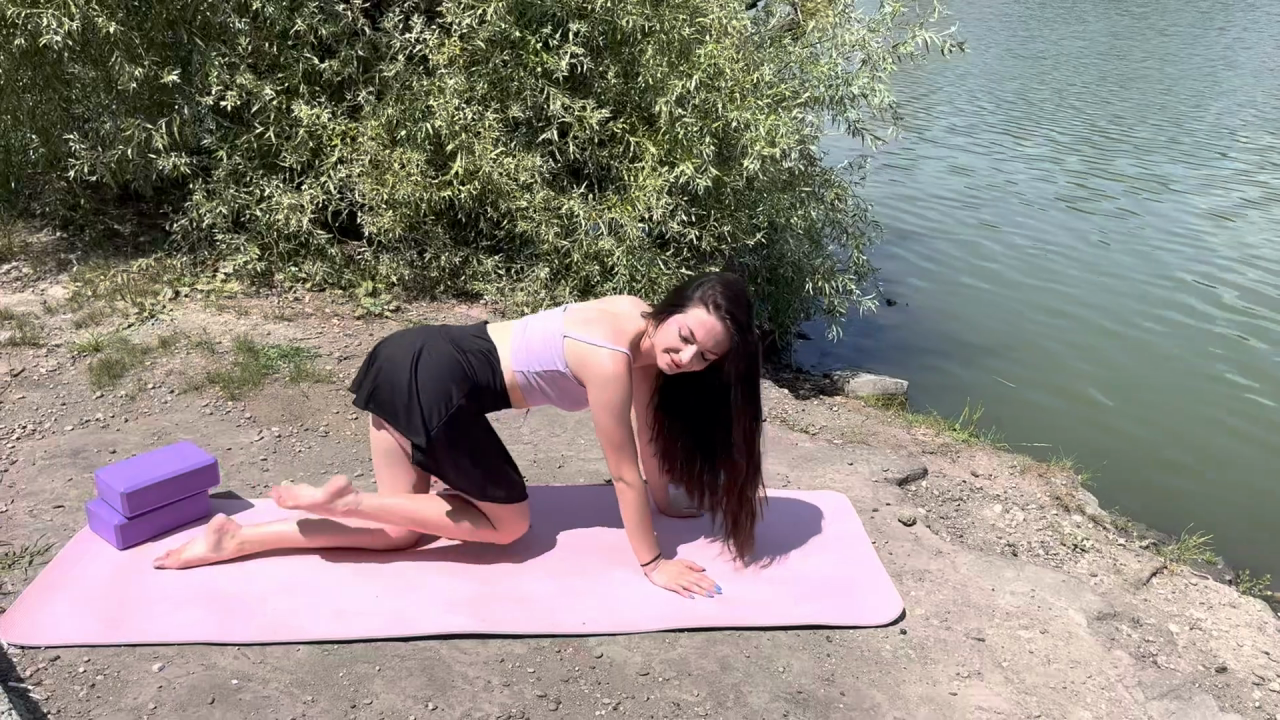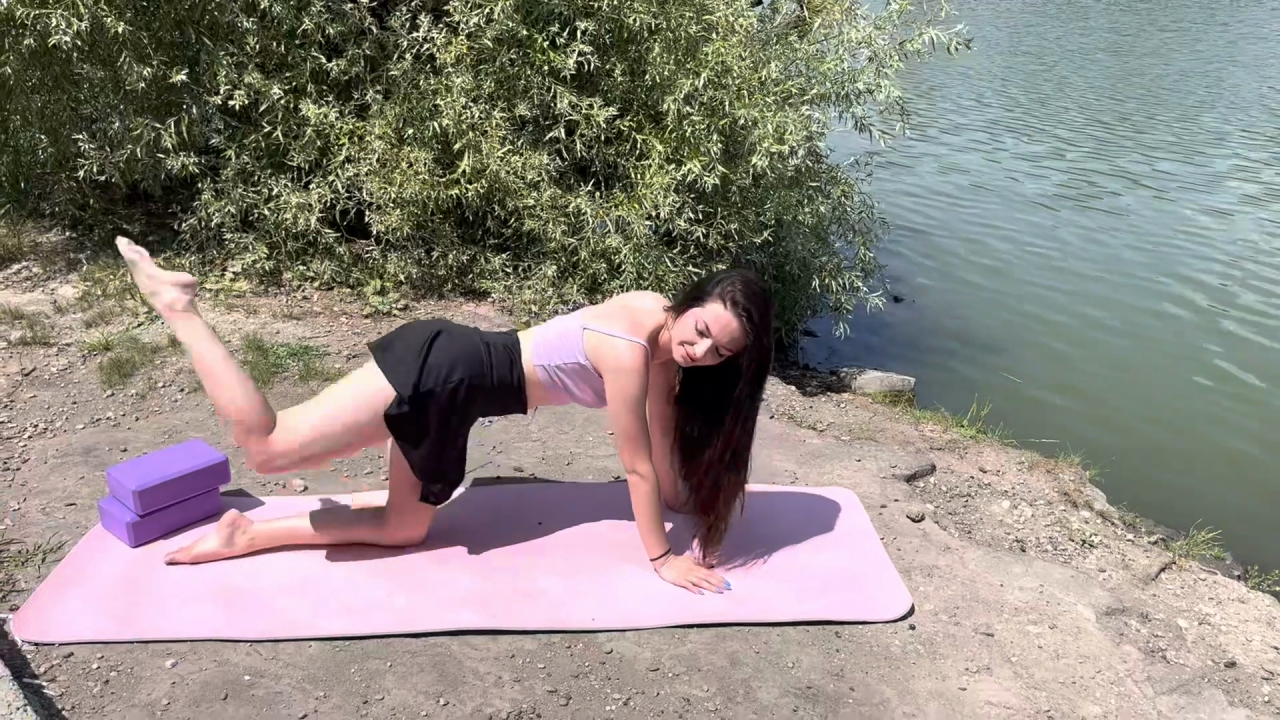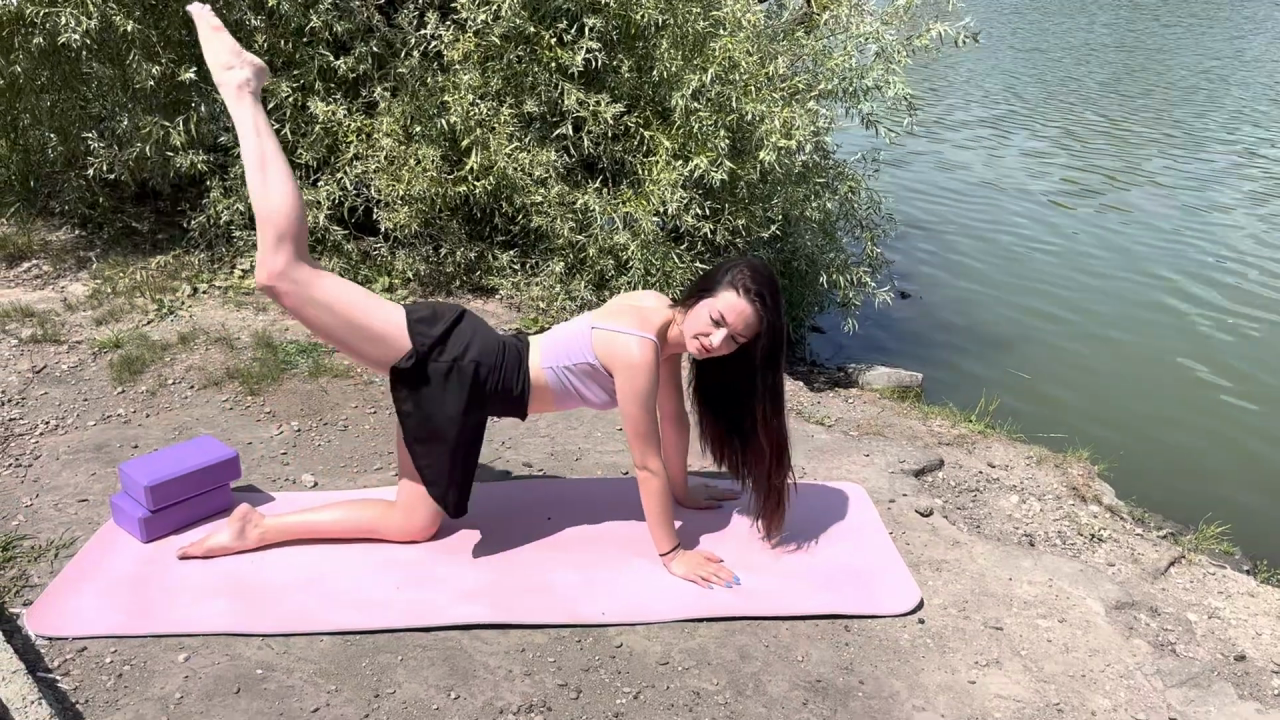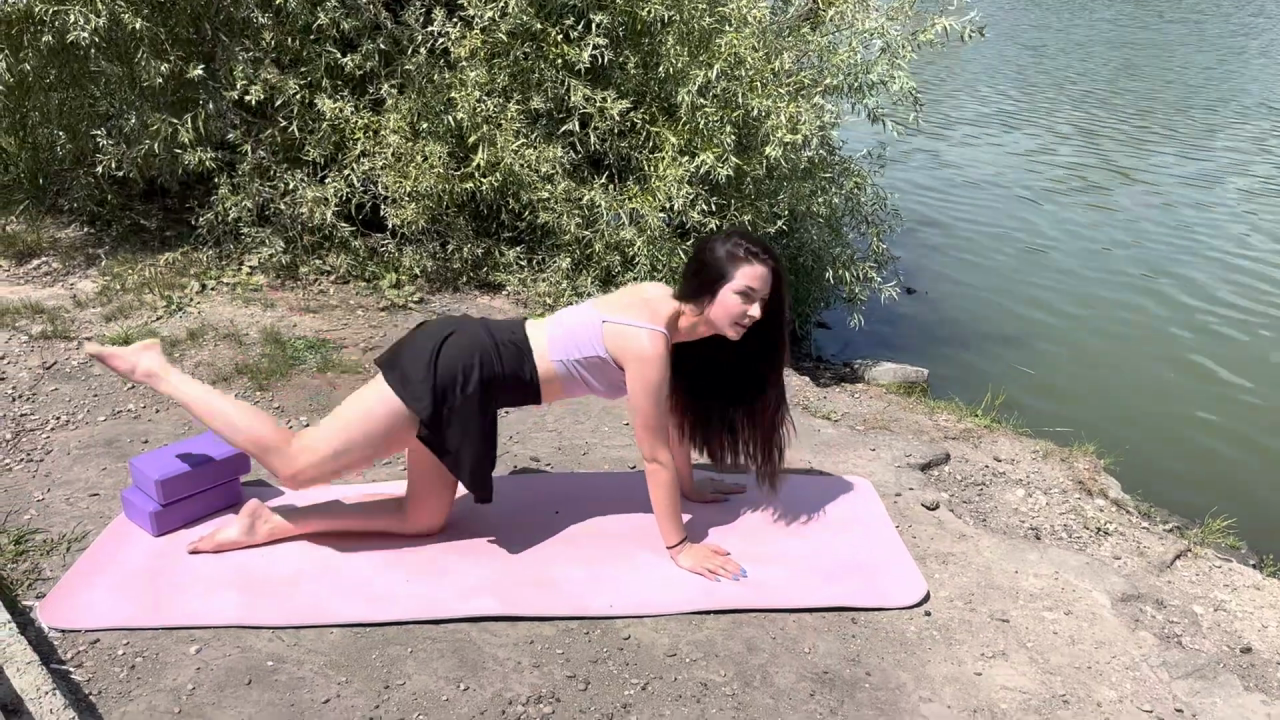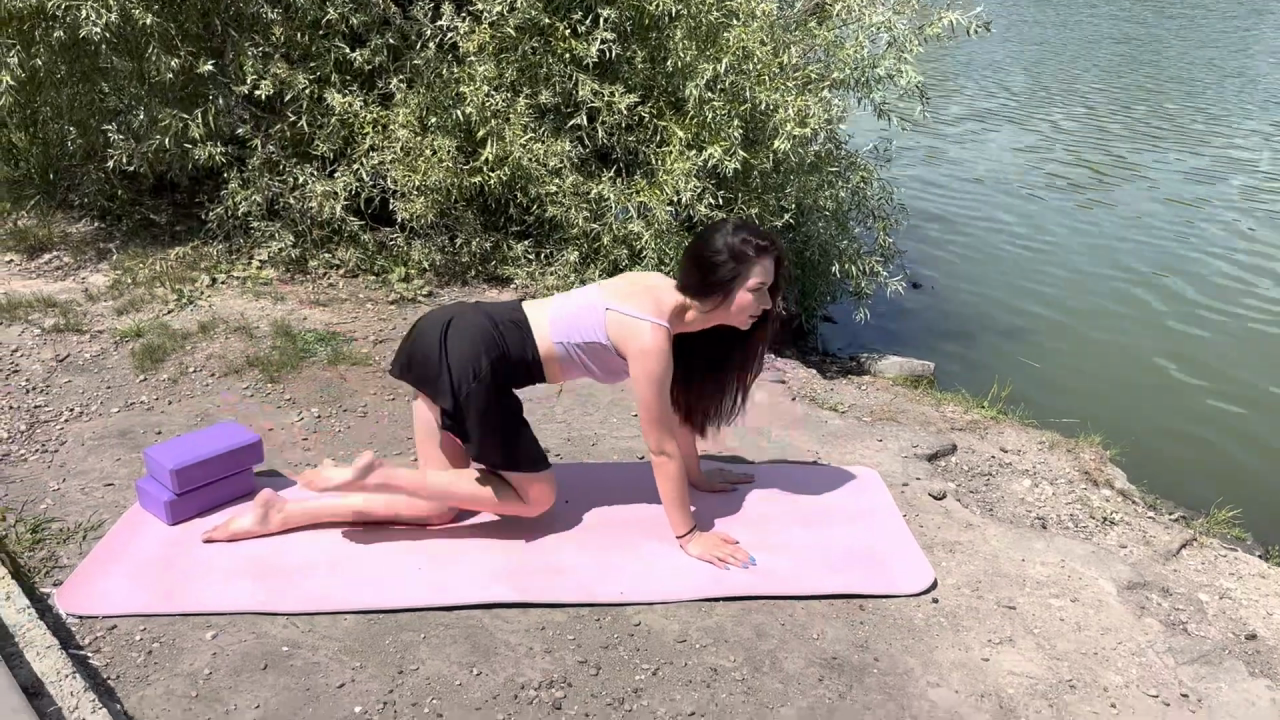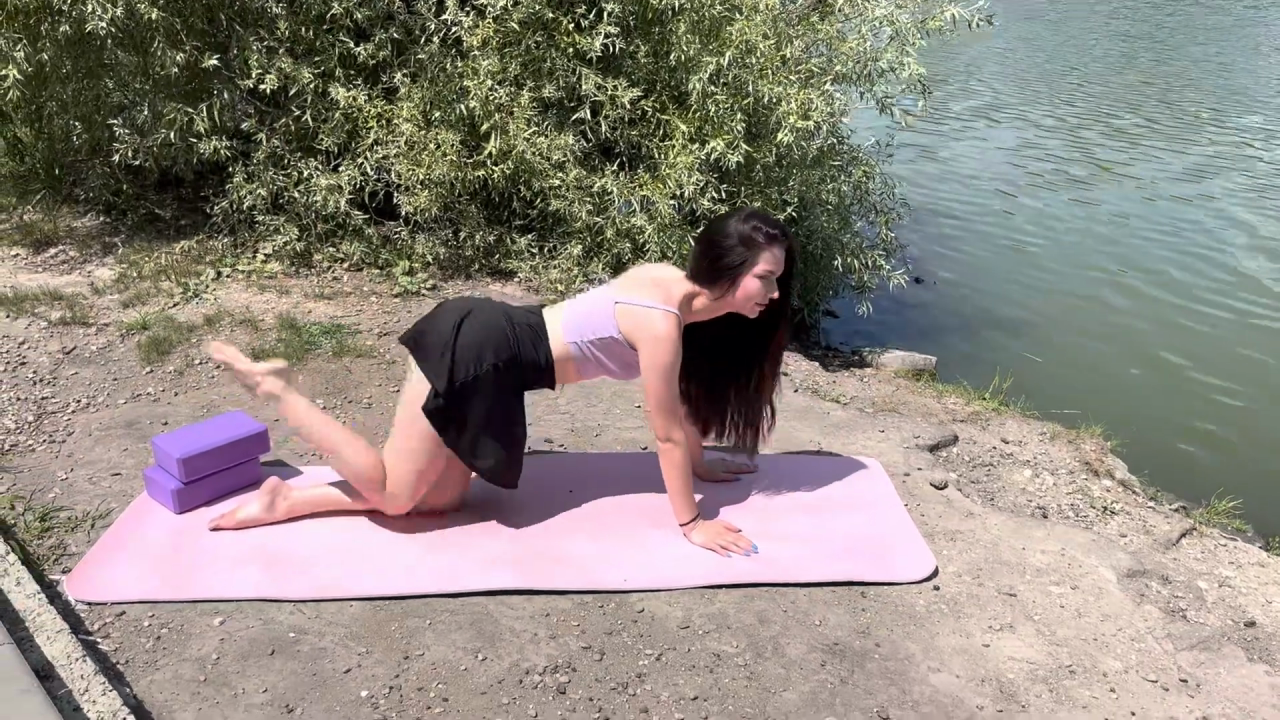
dt=0.4s
person 1, frame 1
left shoulder: (639, 318)
right shoulder: (611, 358)
left elbow: (648, 426)
right elbow: (625, 470)
left wrist: (663, 499)
right wrist: (652, 561)
left hip: (420, 359)
right hip: (433, 383)
left knee: (401, 528)
right knee: (509, 523)
left ankle: (235, 536)
right ankle: (342, 500)
person 1, frame 2
left shoulder: (655, 310)
right shoulder: (630, 352)
left elbow: (660, 430)
right elbow: (638, 466)
left wrist: (674, 505)
right wrist: (664, 558)
left hip: (460, 368)
right hip: (441, 372)
left knee: (406, 525)
right knee: (266, 449)
left ankle: (247, 529)
right ankle: (180, 304)
person 1, frame 3
left shoulder: (674, 325)
right shoulder: (638, 351)
left elbow: (672, 436)
right elbow: (648, 461)
left wrist: (689, 491)
right wrist: (673, 553)
left hip: (455, 385)
right hip: (450, 359)
left knee: (415, 524)
right knee: (281, 270)
left ankle: (257, 527)
right ankle: (241, 91)
person 1, frame 4
left shoulder: (664, 304)
right shoulder: (649, 342)
left elbow: (674, 412)
right elbow: (655, 453)
left wrist: (687, 485)
right wrist: (677, 543)
left hip: (464, 355)
right hip: (456, 370)
left knee: (423, 515)
right knee: (294, 459)
left ankle: (262, 524)
right ankle: (154, 369)
person 1, frame 5
left shoulder: (668, 294)
right shoulder: (650, 332)
left elbow: (677, 404)
right elbow: (660, 445)
left wrist: (695, 475)
right wrist: (687, 534)
left hip: (459, 336)
right hip: (469, 355)
left knee: (437, 506)
right knee: (535, 497)
left ankle: (277, 511)
right ankle: (375, 476)
person 1, frame 6
left shoulder: (679, 284)
right shoulder: (663, 322)
left elbow: (688, 393)
right elbow: (667, 433)
left wrist: (700, 464)
right wrist: (690, 519)
left hip: (489, 340)
right hip: (473, 349)
left knee: (437, 493)
right knee: (395, 495)
left ankle: (283, 497)
right ankle: (272, 385)
